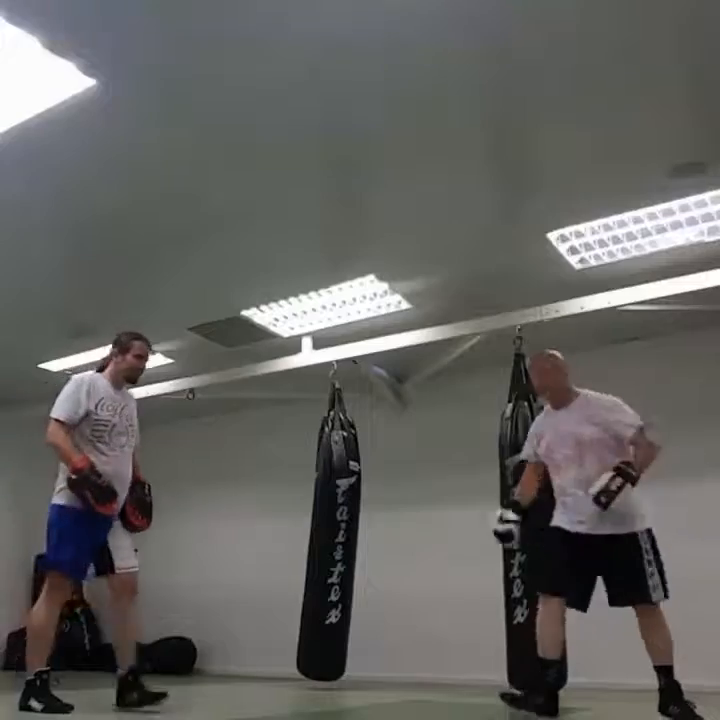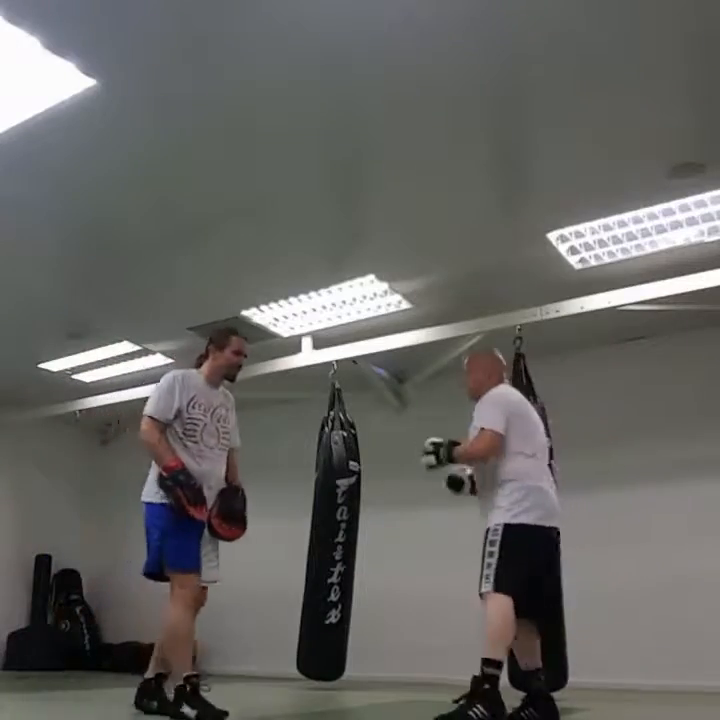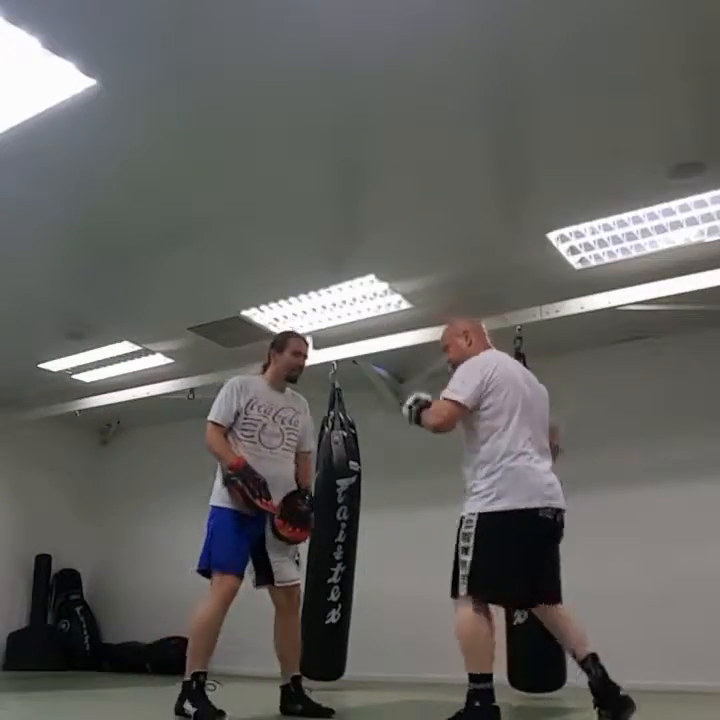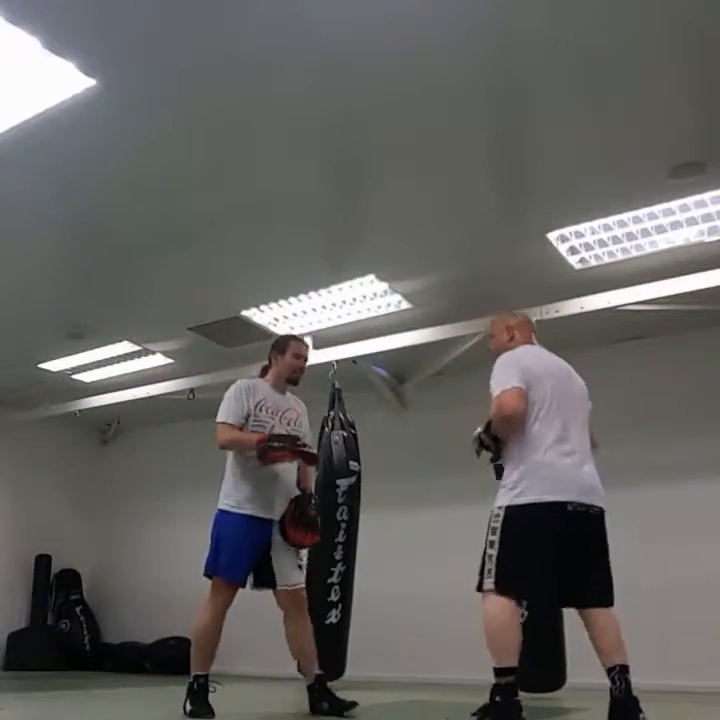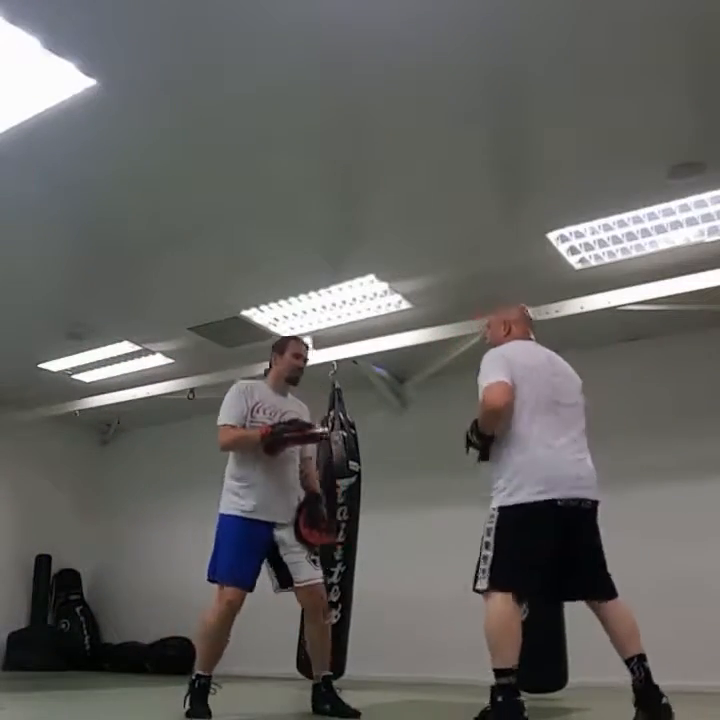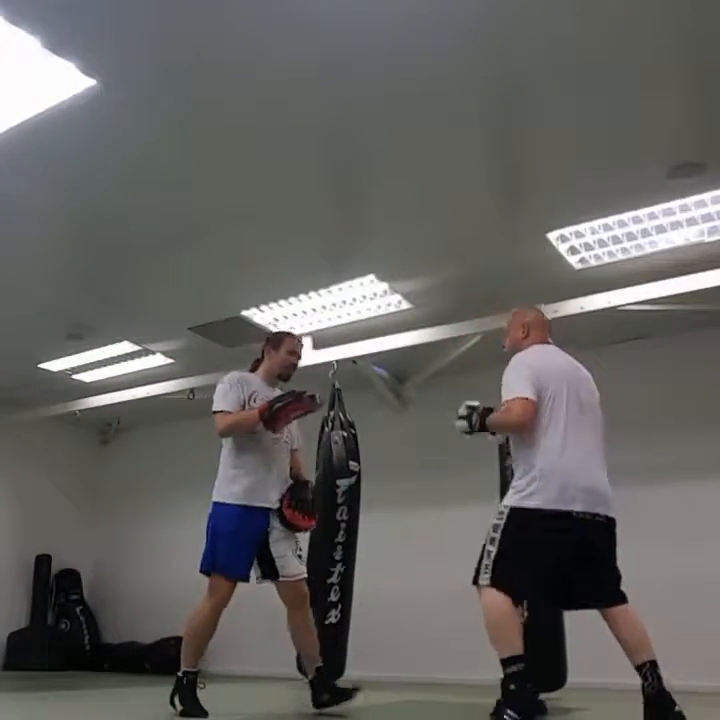
dt=0.7s
person 1, frame 1
left shoulder: (604, 407)
right shoulder: (540, 425)
left elbow: (649, 444)
right elbow: (532, 475)
left wrist: (625, 476)
right wrist: (514, 508)
left hip: (623, 524)
right hip: (569, 526)
left knee: (648, 604)
right knee: (550, 597)
right ankle: (546, 689)
person 1, frame 2
left shoulder: (496, 399)
right shoulder: (520, 405)
left elbow: (481, 448)
left wrist: (445, 451)
right wrist: (471, 483)
left hip: (518, 515)
right hip: (543, 519)
left knee: (496, 594)
right knee: (521, 610)
person 1, frame 3
left shoulder: (478, 366)
right shoulder: (529, 378)
left elbow: (439, 420)
right elbow: (552, 444)
left wrist: (417, 408)
left hip: (501, 500)
right hip: (544, 500)
left knee: (471, 598)
right knee: (544, 599)
person 1, frame 4
left shoulder: (512, 360)
right shoulder: (570, 373)
left elbow: (508, 409)
left wrist: (491, 436)
left hip: (532, 495)
right hip: (584, 496)
left knee: (499, 592)
right knee: (593, 602)
person 1, frame 5
left shoulder: (501, 356)
right shoulder: (563, 366)
left elbow: (495, 404)
left wrist: (480, 433)
left hip: (527, 492)
right hip: (578, 490)
left knee: (498, 591)
right knee: (600, 593)
person 1, frame 6
left shoulder: (526, 361)
right shoulder: (578, 370)
left elbow: (516, 416)
left wrist: (483, 417)
right wrist: (495, 417)
left hip: (540, 497)
right hip: (594, 501)
left knee: (496, 586)
right knee: (611, 598)
person 2, frame 1
left shoulder: (128, 400)
right shoulder: (84, 384)
right elbow: (55, 432)
left wrist: (140, 485)
right wrist: (84, 470)
left hip: (114, 508)
right hip: (78, 504)
left knee: (127, 587)
right knee: (57, 590)
left ankle: (128, 682)
right ankle: (35, 684)
person 2, frame 2
left shoulder: (228, 401)
right shoulder: (178, 381)
right elbow: (149, 430)
right wrist: (177, 472)
left hip: (203, 509)
right hip: (169, 501)
left knee: (193, 598)
right knee: (186, 590)
left ankle: (152, 684)
person 2, frame 3
left shoulder: (300, 405)
right shoulder: (240, 387)
right elbow: (212, 436)
right hip: (233, 506)
left knee: (289, 598)
right knee: (223, 588)
right ankle: (192, 689)
person 2, frame 4
left shoulder: (298, 407)
right shoulder: (245, 389)
right elbow: (224, 437)
right wrist: (265, 442)
left hip: (282, 516)
right hip: (240, 510)
left knee: (295, 601)
right knee: (220, 596)
right ankle: (197, 689)
person 2, frame 5
left shoulder: (300, 409)
right shoulder: (244, 391)
right elbow: (225, 440)
right wrist: (270, 433)
left hip: (289, 520)
right hip: (243, 514)
left knee: (317, 600)
right knee: (228, 600)
right ankle: (199, 687)
person 2, frame 6
right shoulder: (236, 382)
right elbow: (224, 426)
left wrist: (303, 486)
right wrist: (266, 411)
left hip: (276, 509)
right hip: (236, 504)
left knee: (298, 595)
right knee: (219, 594)
left ankle: (319, 683)
right ankle: (185, 683)
